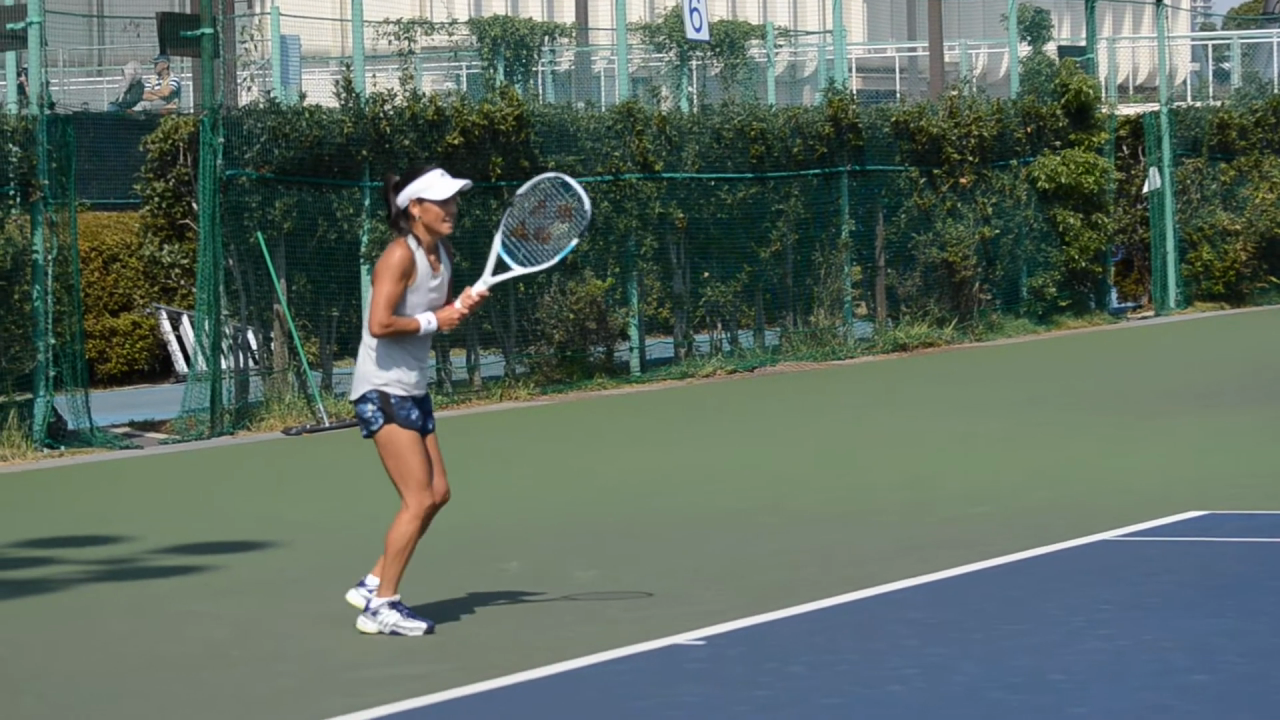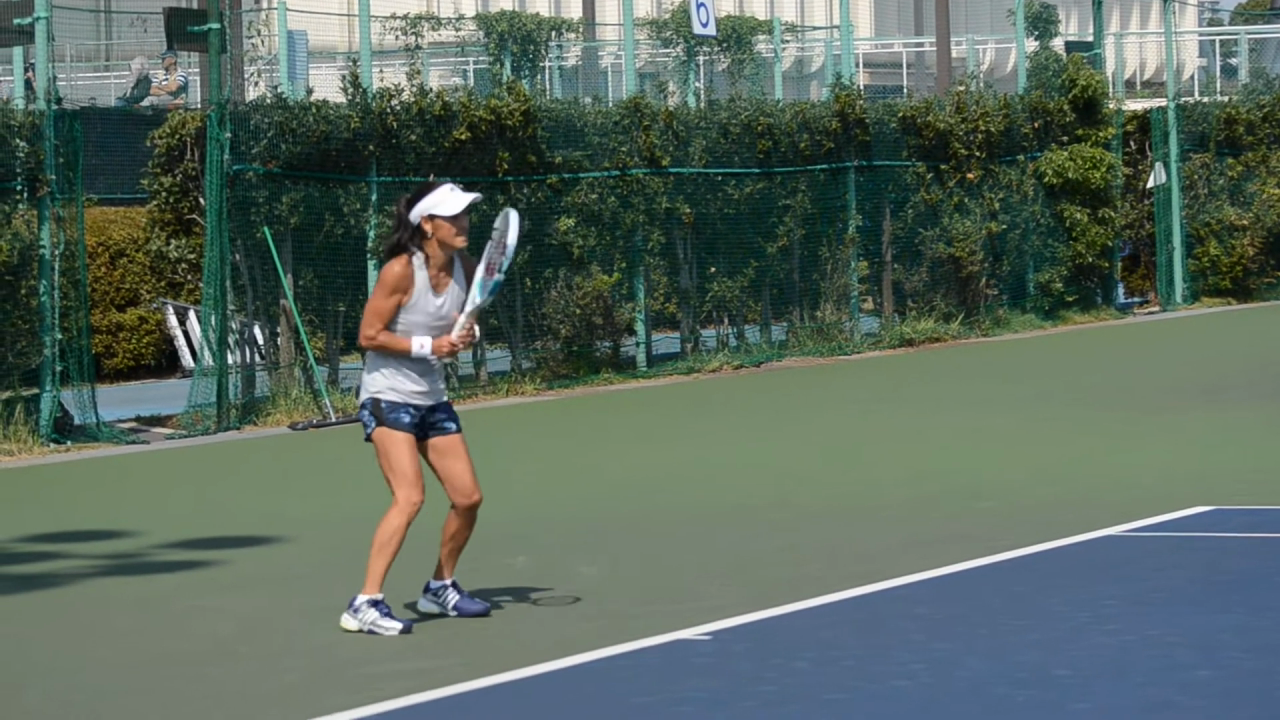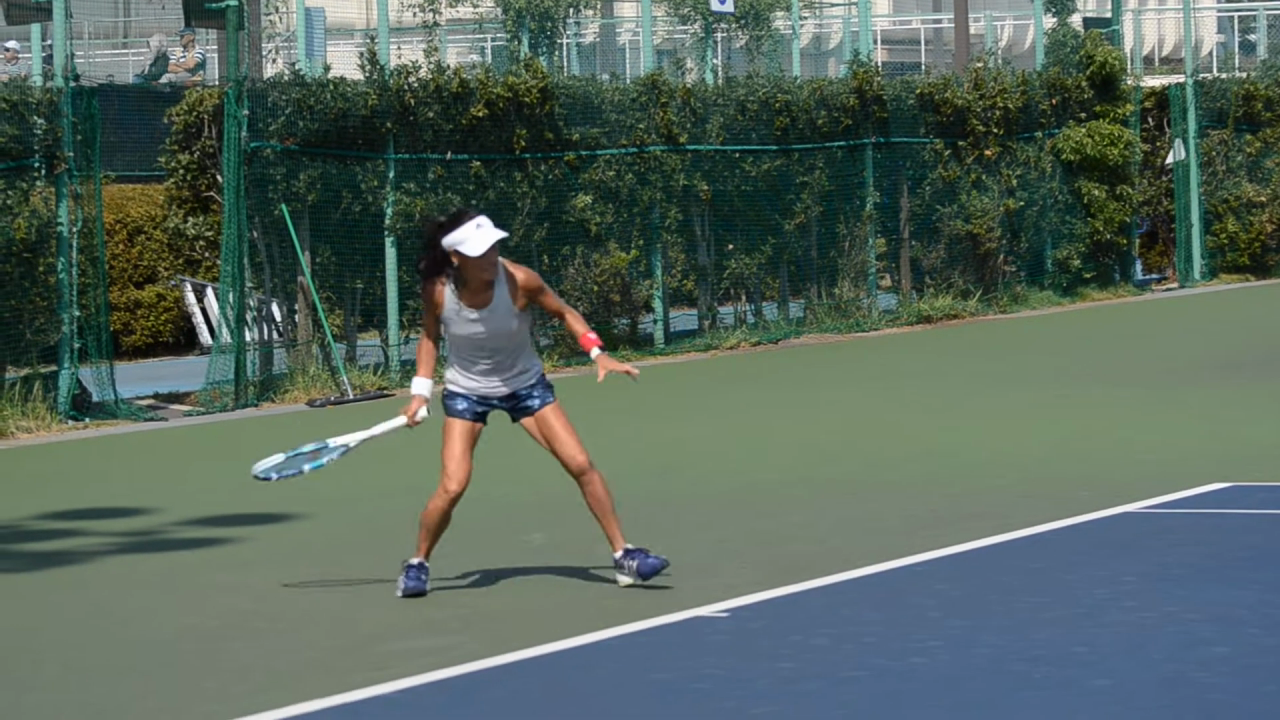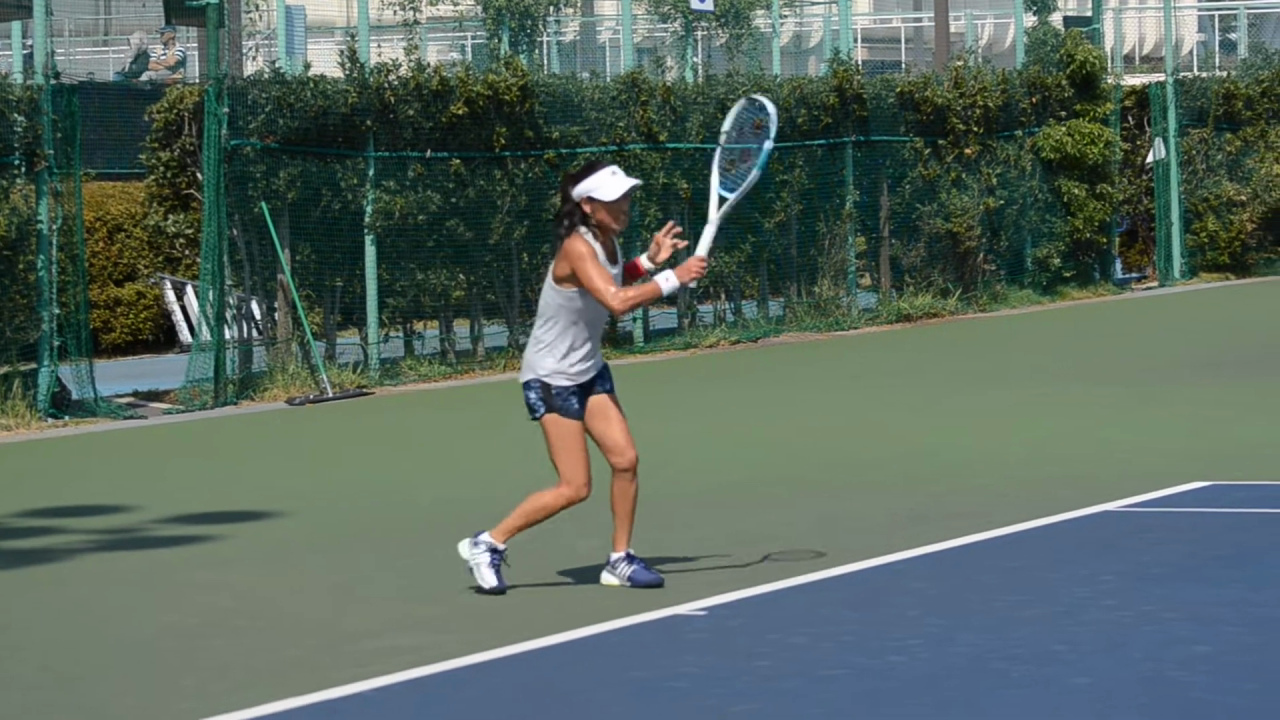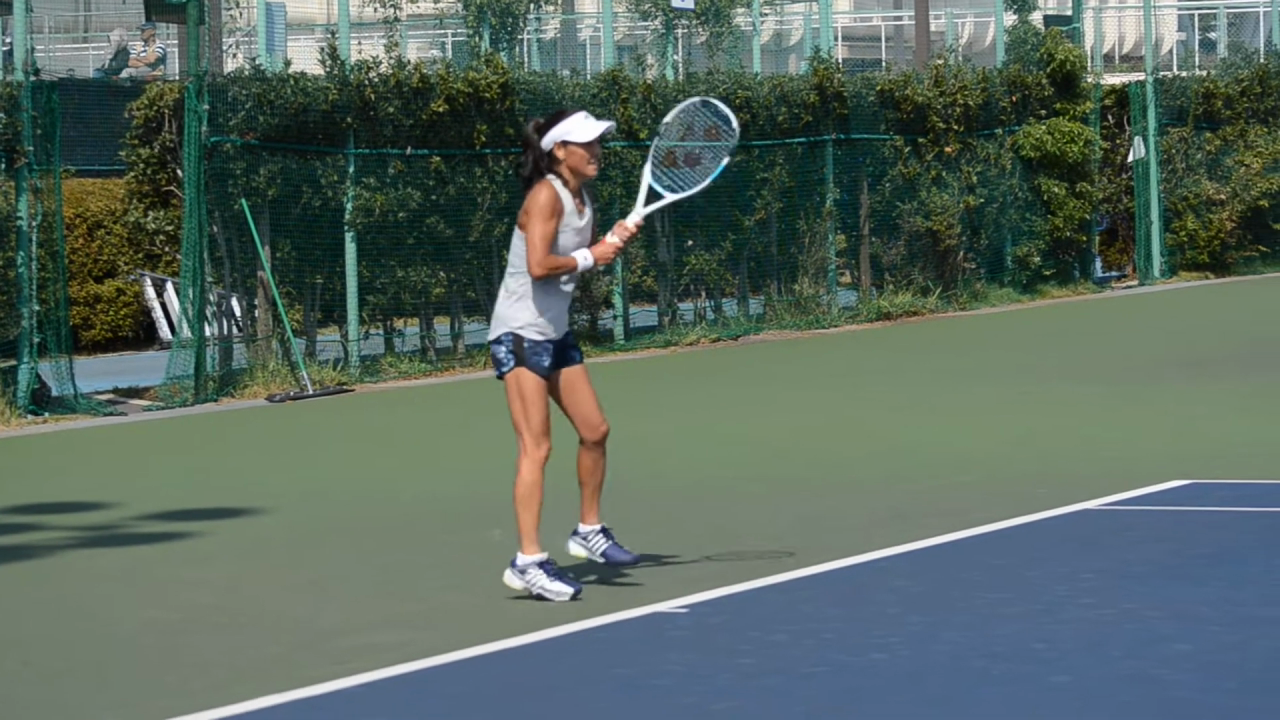
dt=0.5s
person 1, frame 1
left shoulder: (442, 252)
right shoulder: (399, 253)
right elbow: (379, 324)
left wrist: (462, 306)
right wrist: (433, 321)
left hip: (410, 389)
right hip: (382, 389)
left knee: (430, 499)
right knee: (420, 501)
left ankle: (372, 586)
right ankle: (382, 607)
person 1, frame 2
left shoulder: (466, 266)
right shoulder: (399, 270)
right elbow: (368, 336)
left wrist: (465, 334)
right wrist: (427, 346)
left hip: (431, 398)
right hip: (387, 397)
left knee: (468, 498)
right knee: (410, 498)
left ankle: (440, 588)
right ankle: (365, 602)
person 1, frame 3
left shoulder: (521, 281)
right shoulder: (436, 288)
left elbow: (565, 312)
right elbow: (428, 336)
left wrist: (599, 353)
right wrist: (421, 390)
left hip: (525, 383)
right hip: (467, 388)
left knee: (581, 465)
right knee: (452, 487)
left ankle: (625, 555)
right ankle: (418, 563)
person 1, frame 4
left shoulder: (609, 236)
right shoulder: (577, 247)
right elbow: (617, 302)
left wrist: (652, 259)
right wrist: (674, 279)
left hip: (589, 370)
right hip: (551, 377)
left knee: (626, 461)
right knee: (575, 487)
left ankle: (621, 560)
right ankle: (489, 543)
person 1, frame 5
left shoulder: (583, 196)
right shoulder: (546, 195)
right elbow: (539, 266)
left wrist: (616, 241)
right wrist: (592, 255)
left hip: (554, 333)
right hip: (522, 332)
left knee: (595, 432)
right knee: (536, 447)
left ankle: (590, 531)
right ankle: (529, 560)
